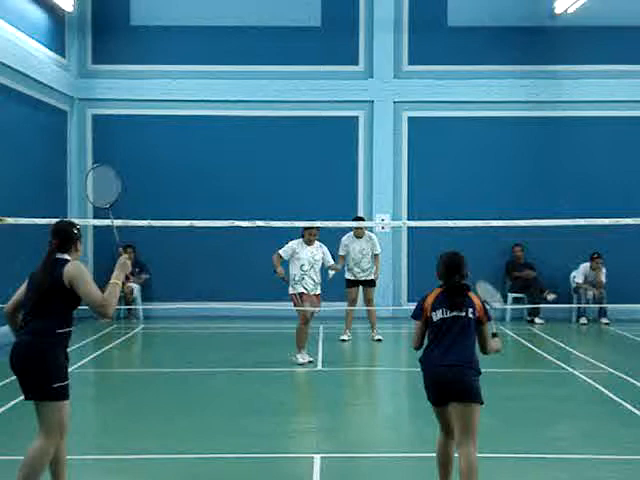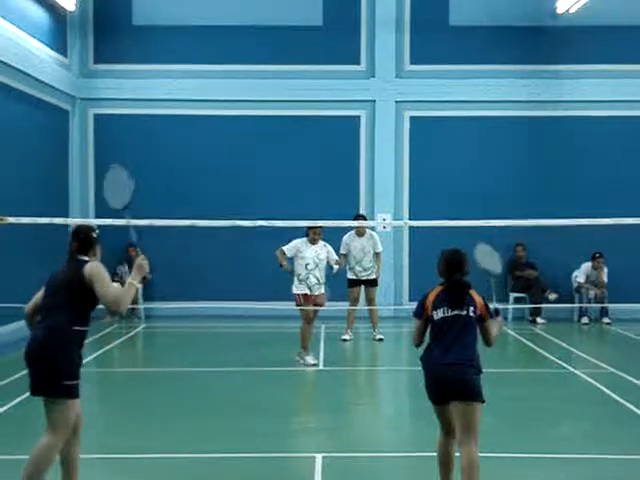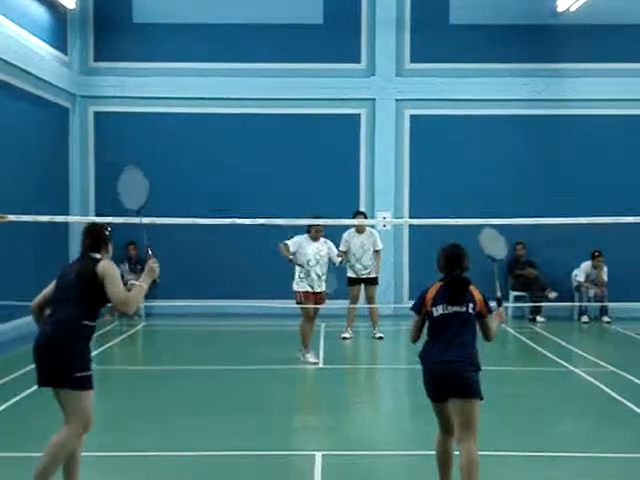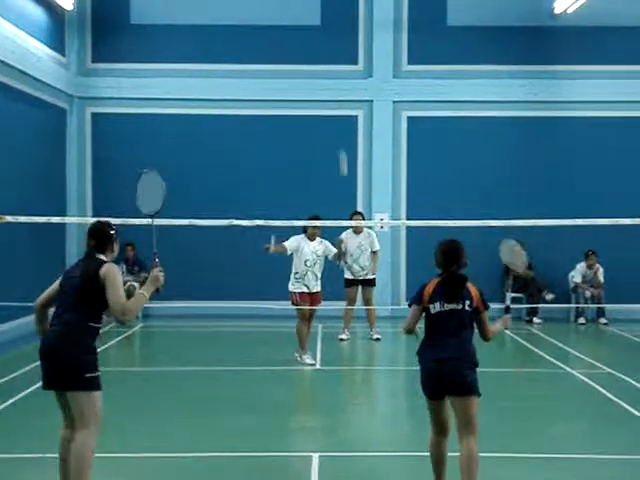
dt=0.3s
person 1, frame 1
left shoulder: (41, 271)
right shoulder: (73, 268)
left elbow: (9, 310)
right elbow: (105, 309)
right wrist: (119, 274)
left hip: (26, 352)
right hip: (46, 354)
left knee: (57, 428)
right knee: (51, 434)
person 1, frame 2
left shoulder: (61, 273)
right shoulder: (92, 268)
left elbow: (30, 312)
right elbow: (117, 305)
right wrist: (135, 276)
left hip: (41, 349)
right hip: (60, 352)
left knee: (72, 425)
right knee: (58, 433)
person 1, frame 3
left shoulder: (71, 269)
right shoulder: (105, 266)
left elbow: (37, 306)
right elbow: (125, 306)
right wrist: (146, 278)
left hip: (48, 344)
right hip: (69, 346)
left knee: (78, 422)
right knee: (77, 425)
person 1, frame 4
left shoulder: (75, 269)
right shoulder: (108, 269)
left elbow: (40, 305)
right elbow: (123, 313)
left wrist: (47, 340)
right wrist: (149, 287)
left hip: (54, 346)
right hip: (75, 349)
left knee: (72, 424)
right knee: (88, 427)
person 2, frame 1
left shoulder: (428, 301)
right shoulder: (475, 302)
left elbow: (416, 344)
right elbow: (486, 348)
right wrist: (497, 344)
left hip: (433, 373)
right hip: (463, 374)
left knee: (447, 432)
right knee: (467, 444)
person 2, frame 2
left shoulder: (430, 298)
right shoulder: (476, 300)
left elbow: (417, 341)
right elbow: (489, 340)
right wrist: (498, 325)
left hip: (434, 373)
right hip: (465, 372)
left knee: (447, 432)
right knee: (468, 442)
person 2, frame 3
left shoulder: (429, 294)
right shoulder: (475, 295)
left elbow: (414, 337)
right elbow: (489, 335)
right wrist: (497, 318)
left hip: (433, 370)
right hip: (463, 370)
left knee: (446, 430)
right knee: (467, 439)
person 2, frame 4
left shoulder: (427, 289)
right shoulder: (473, 292)
left elbow: (409, 328)
right elbow: (487, 335)
left wrist: (409, 327)
right wrist: (502, 324)
left hip: (430, 367)
right hip: (461, 367)
left knee: (439, 430)
right knee: (468, 437)
person 3, frame 1
left shoulder: (322, 248)
right shoulder: (294, 245)
left elbow: (330, 264)
right elbow: (277, 255)
left wrist: (336, 268)
right wrist: (278, 268)
left hip: (315, 289)
right hip: (298, 288)
left knee: (307, 320)
right knee: (304, 318)
left ankle: (302, 352)
right ankle: (299, 352)
person 3, frame 2
left shoulder: (326, 247)
right shoulder: (298, 244)
left elbow: (335, 261)
right elbow: (280, 252)
left wrist: (339, 264)
right wrist: (283, 262)
left hip: (318, 289)
right hip: (302, 288)
left knee: (311, 320)
right knee: (307, 319)
left ankle: (303, 352)
right ankle: (306, 353)
person 3, frame 3
left shoulder: (327, 244)
right shoulder: (300, 240)
left elbow: (338, 259)
right elbow: (283, 246)
left wrist: (341, 259)
right wrist: (290, 257)
left hip: (319, 287)
right hip: (303, 286)
left knee: (312, 318)
right knee: (307, 318)
left ankle: (304, 349)
right ankle: (306, 352)
person 3, frame 4
left shoulder: (324, 244)
right shoulder: (297, 240)
left elbow: (337, 257)
right elbow: (283, 247)
left wrist: (340, 248)
right wrist: (273, 248)
left hip: (315, 287)
right hip: (298, 286)
left knee: (309, 319)
right knee: (303, 318)
left ankle: (301, 350)
right ankle: (303, 353)
person 4, frame 1
left shoulder: (372, 238)
right shoulder: (346, 239)
left elbow: (376, 256)
right elbow: (342, 257)
left wrist: (376, 271)
right wrist: (339, 266)
left hip: (368, 275)
right hip: (351, 276)
left knee: (370, 302)
right knee: (351, 303)
left ankle: (374, 332)
right ankle: (347, 332)
person 4, frame 2
left shoulder: (373, 236)
right shoulder: (347, 238)
left elbow: (377, 254)
right elbow: (343, 255)
left wrist: (378, 269)
right wrist: (341, 264)
left hip: (370, 274)
right hip: (353, 275)
left knee: (371, 302)
right knee: (353, 302)
left ankle: (376, 331)
right ankle: (349, 331)
person 4, frame 3
left shoulder: (373, 234)
right shoulder: (347, 235)
left elbow: (378, 252)
right elbow: (343, 252)
left wrist: (377, 266)
left hip: (370, 273)
right hip: (353, 273)
left knee: (371, 300)
right knee: (353, 301)
left ankle: (376, 329)
right ankle: (349, 330)
person 4, frame 4
left shoulder: (370, 234)
right shoulder: (345, 236)
left elbow: (375, 253)
right elbow: (341, 253)
left wrist: (374, 266)
right wrist: (342, 261)
left hip: (368, 274)
right hip: (350, 274)
left knee: (368, 302)
right knee: (350, 302)
left ankle: (373, 331)
right ankle: (345, 331)
